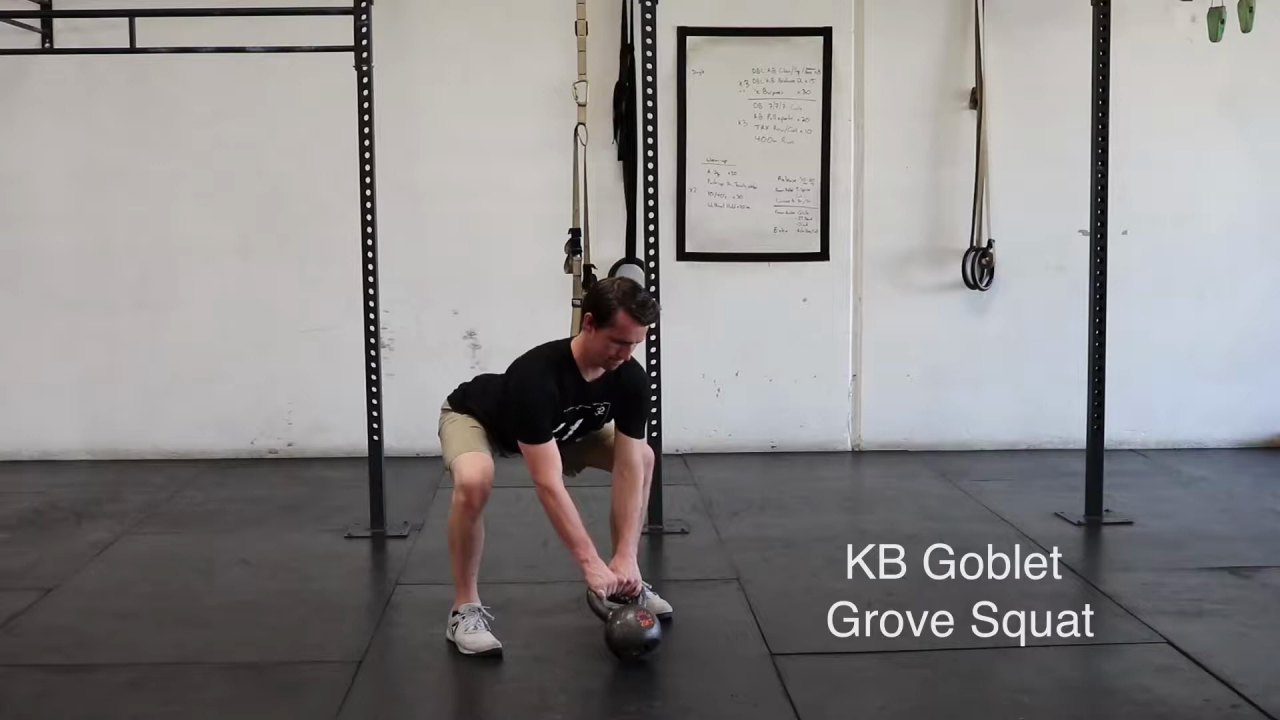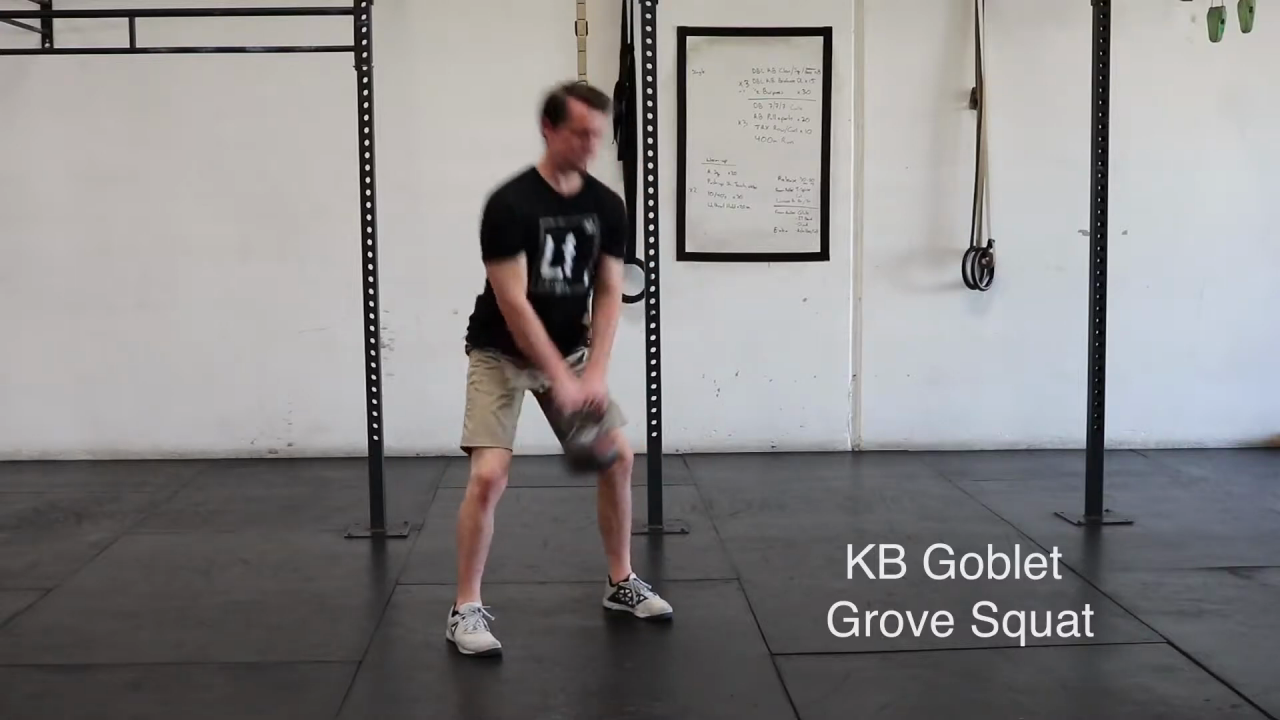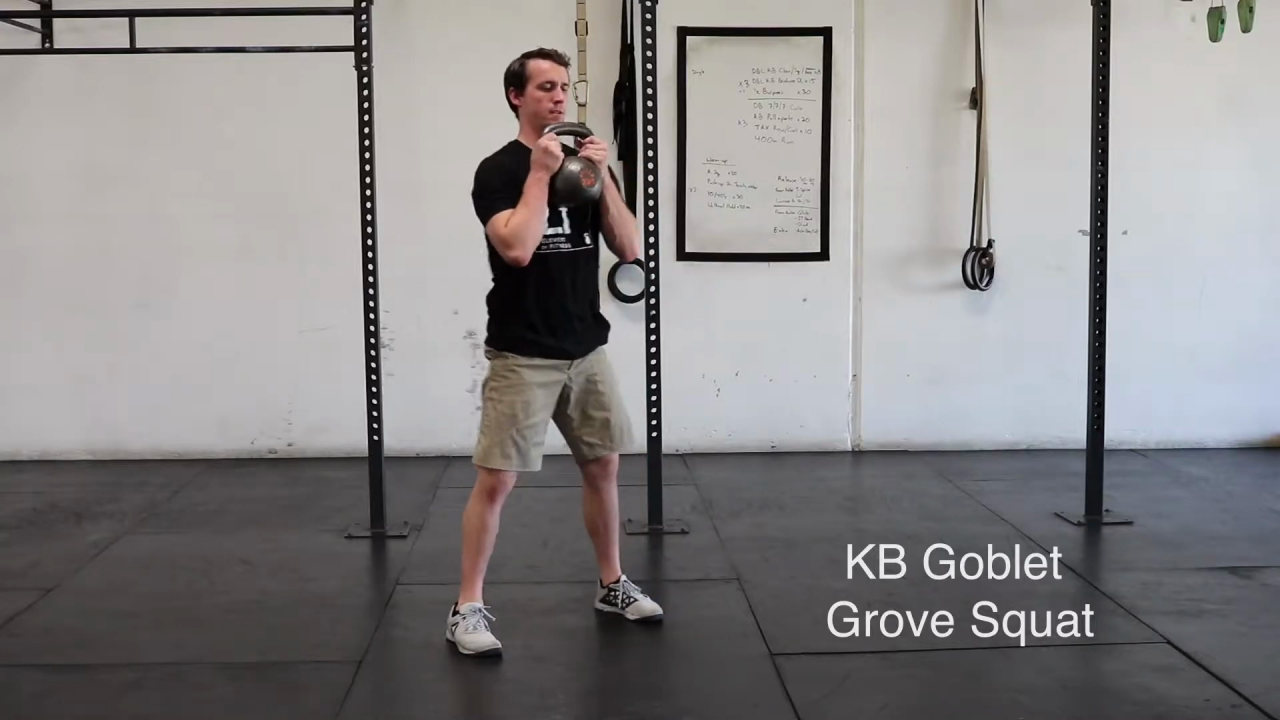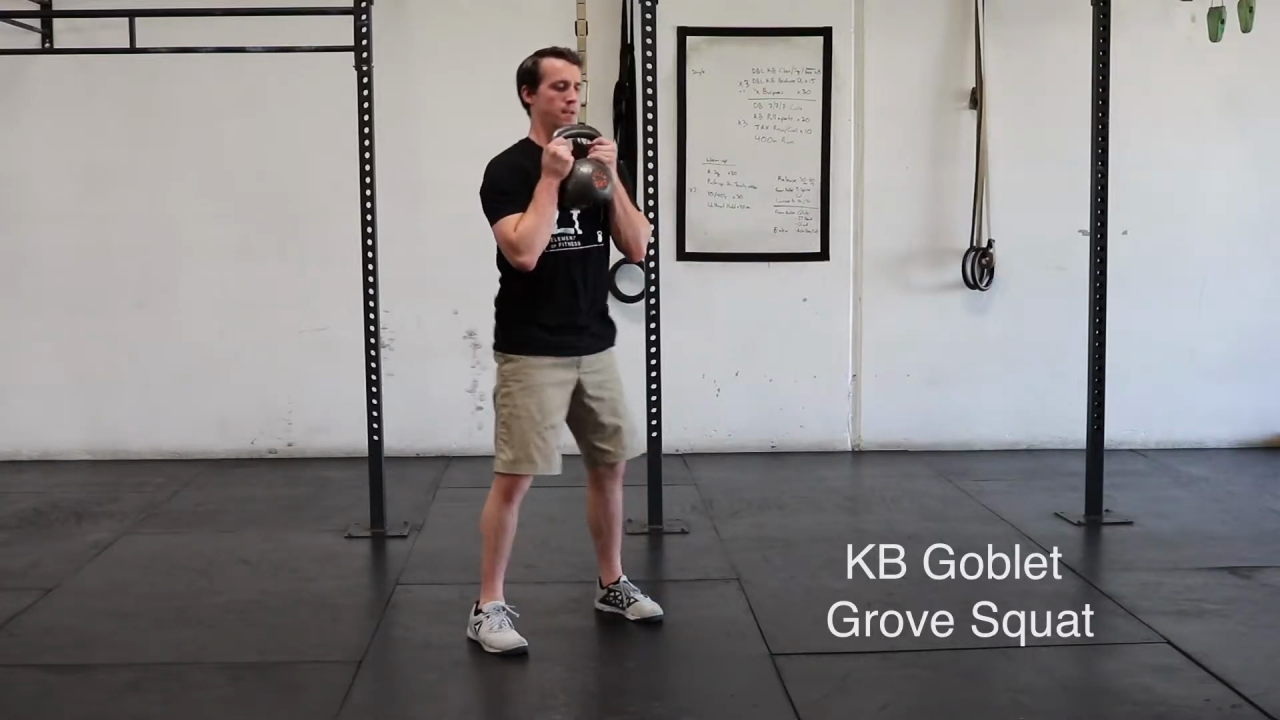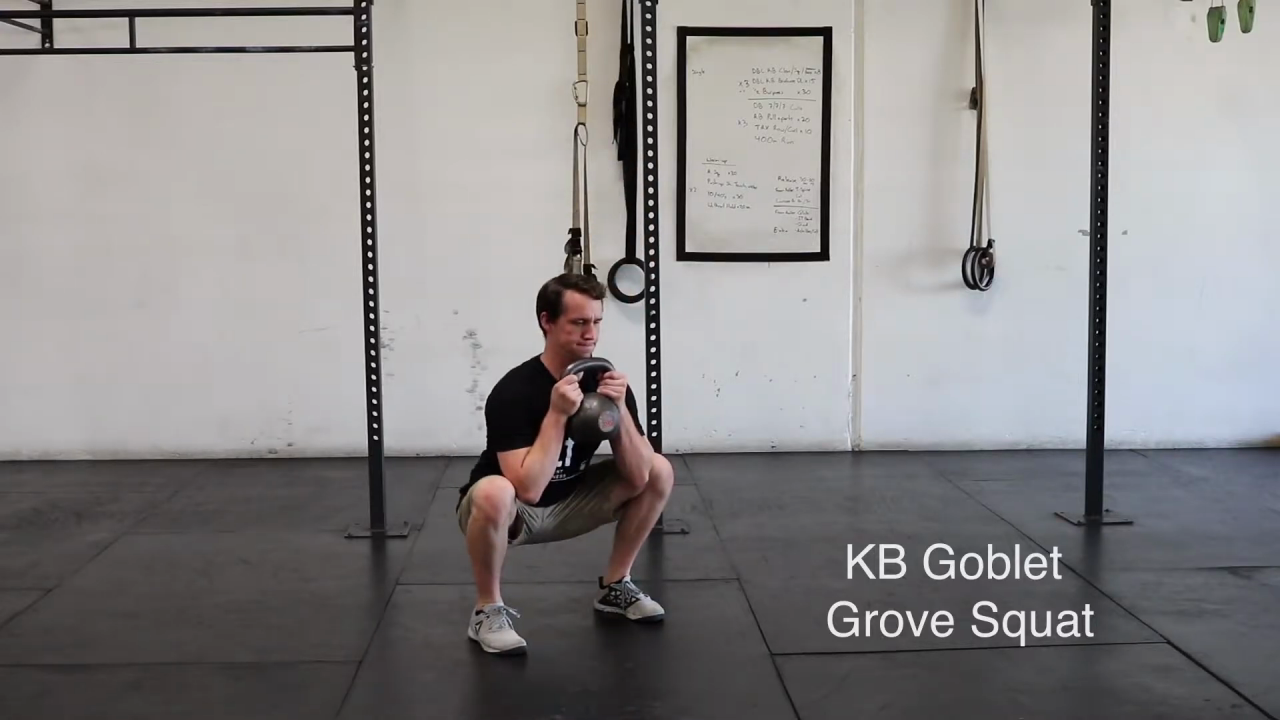
dt=1s
person 1, frame 1
left shoulder: (630, 379)
right shoulder: (535, 377)
left elbow: (628, 468)
right elbow: (549, 484)
left wrist: (625, 556)
right wrist: (590, 563)
right hip: (473, 417)
left knee: (644, 459)
right knee: (473, 482)
left ankle: (624, 581)
right ankle: (466, 609)
person 1, frame 2
left shoulder: (607, 205)
right shoulder: (510, 203)
left elbow: (608, 291)
right elbow: (511, 300)
left wrist: (595, 371)
right wrist: (557, 377)
left hip: (569, 351)
right hip: (502, 355)
left knee: (619, 459)
right knee: (489, 476)
left ankle: (621, 583)
right ankle: (466, 607)
person 1, frame 3
left shoulder: (586, 164)
right shoulder: (498, 170)
left elbow: (629, 248)
right elbow: (517, 249)
left wrist: (602, 176)
right wrist: (540, 173)
left hip: (586, 349)
right hip: (523, 355)
left knee: (603, 468)
right knee: (496, 481)
left ankle: (611, 584)
right ankle: (467, 607)
person 1, frame 4
left shoulder: (598, 161)
right shoulder: (509, 168)
left elbow: (637, 248)
right elbow: (523, 253)
left wrist: (610, 177)
right wrist: (550, 178)
left hip: (594, 348)
right hip: (532, 353)
left knee: (609, 469)
right knee: (514, 480)
left ankle: (611, 584)
right ankle: (488, 606)
person 1, frame 5
left shoulder: (607, 382)
right shoulder: (514, 392)
left elbow: (637, 476)
right elbow: (528, 489)
left wrist: (619, 408)
right wrist: (557, 414)
left hip: (567, 500)
right hip: (510, 509)
left knee: (659, 473)
right knee: (495, 492)
left ankle: (615, 585)
right ankle: (488, 610)
